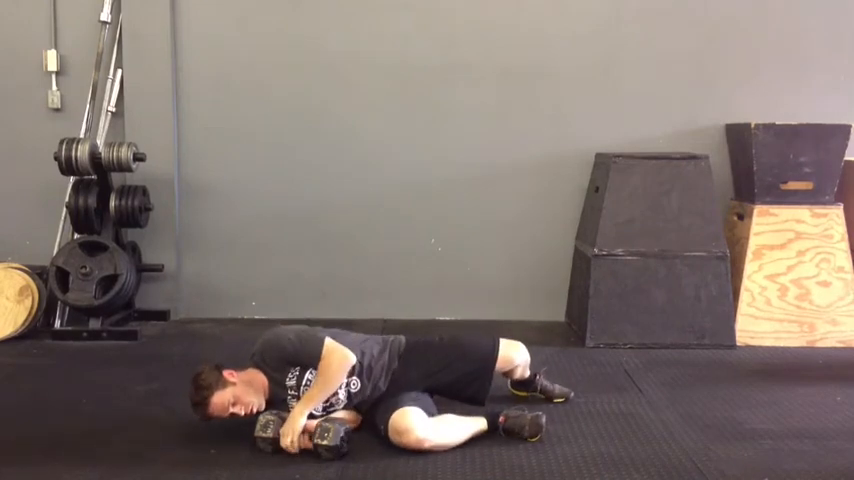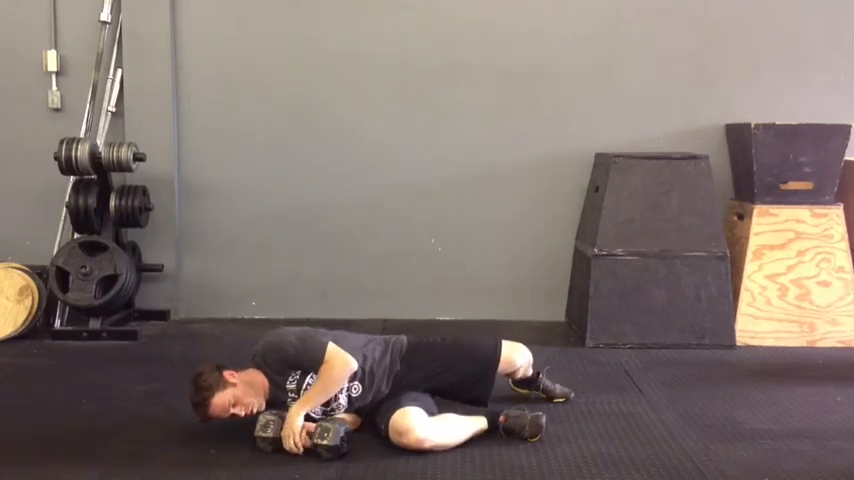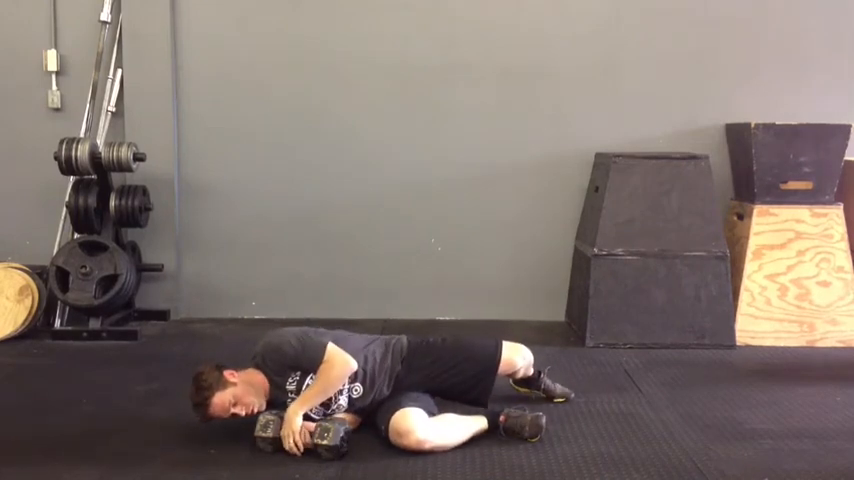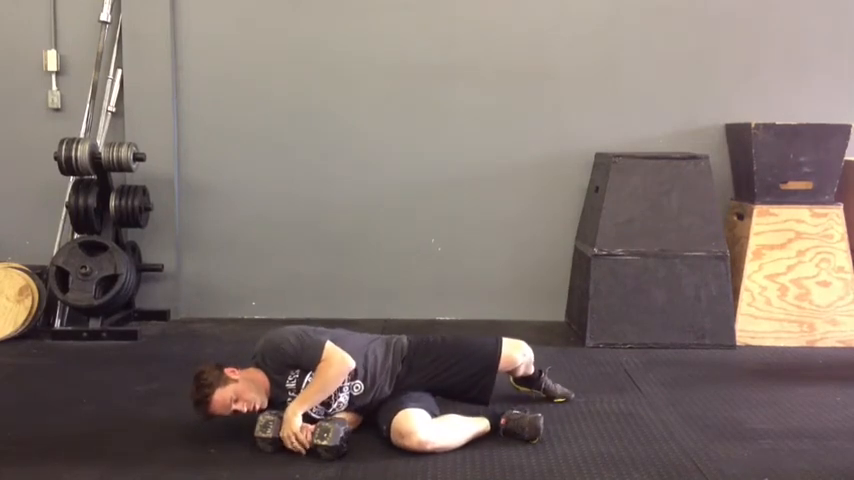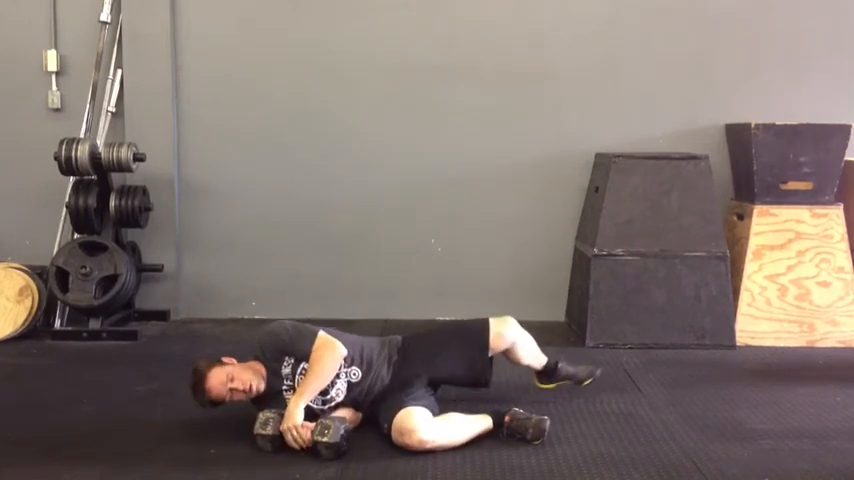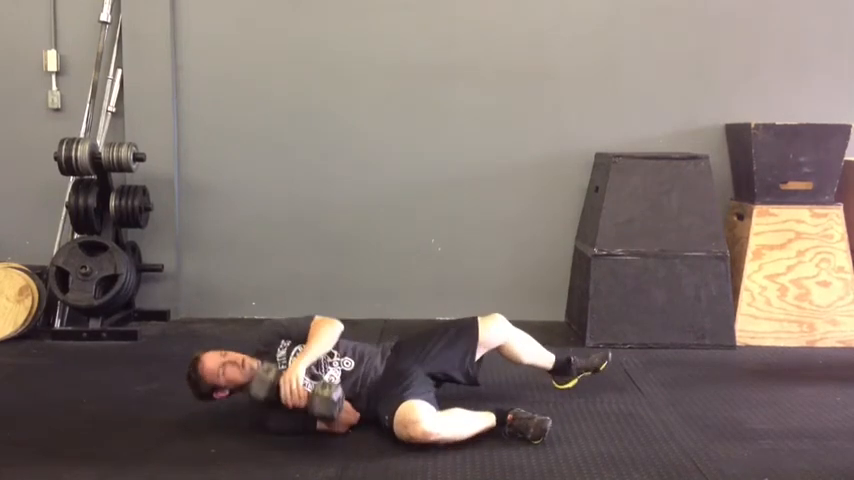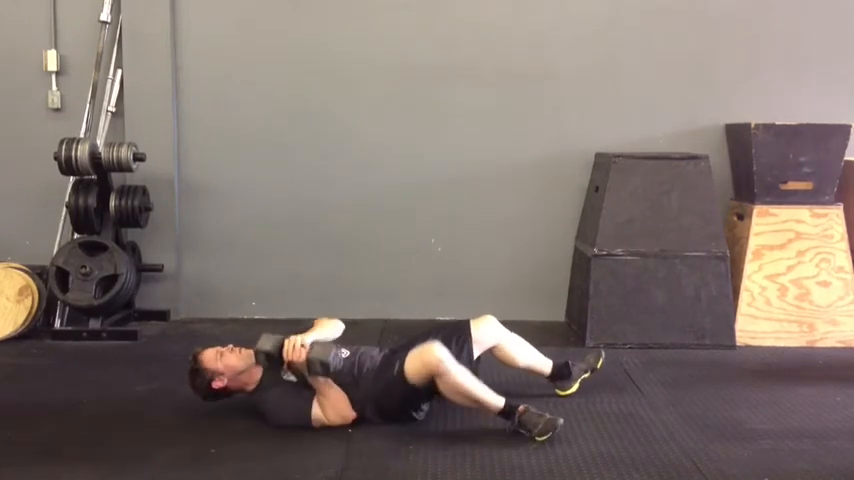
dt=0.3s
person 1, frame 1
left shoulder: (274, 347)
right shoulder: (275, 407)
left elbow: (342, 358)
right elbow: (353, 415)
left wrist: (300, 412)
right wrist: (314, 427)
left hip: (402, 358)
right hip: (383, 400)
left knee: (515, 355)
right knee: (411, 434)
left ankle: (527, 383)
right ankle: (496, 421)
person 1, frame 2
left shoulder: (276, 347)
right shoulder: (274, 405)
left elbow: (344, 363)
right elbow: (353, 415)
left wrist: (299, 410)
right wrist: (312, 429)
left hip: (404, 359)
right hip: (384, 399)
left knee: (518, 356)
right knee: (411, 432)
left ankle: (530, 382)
right ankle: (494, 420)
person 1, frame 3
left shoulder: (276, 349)
right shoulder: (275, 405)
left elbow: (343, 364)
right elbow: (349, 415)
left wrist: (297, 410)
right wrist: (311, 428)
left hip: (405, 359)
right hip: (386, 400)
left knee: (519, 357)
right knee: (411, 435)
left ankle: (531, 382)
right ankle: (494, 420)
person 1, frame 4
left shoulder: (276, 347)
right shoulder: (272, 407)
left elbow: (341, 363)
right elbow: (351, 415)
left wrist: (296, 409)
right wrist: (311, 431)
left hip: (406, 358)
right hip: (387, 398)
left knee: (517, 353)
right knee: (414, 435)
left ankle: (532, 381)
right ankle: (496, 422)
person 1, frame 5
left shoulder: (273, 340)
right shoulder: (271, 406)
left elbow: (333, 350)
right elbow: (350, 415)
left wrist: (298, 403)
right wrist: (306, 426)
left hip: (402, 356)
right hip: (387, 397)
left knee: (506, 329)
right knee: (414, 434)
left ankle: (549, 372)
right ankle: (500, 420)
person 1, frame 6
left shoulder: (273, 339)
right shoulder: (274, 412)
left elbow: (330, 325)
right elbow: (347, 418)
left wrist: (304, 359)
right wrist: (306, 393)
left hip: (396, 355)
right hip: (385, 395)
left knee: (495, 325)
right knee: (419, 425)
left ankle: (562, 369)
right ankle: (503, 420)
person 1, frame 7
left shoulder: (276, 351)
right shoulder: (273, 401)
left elbow: (335, 325)
right elbow: (342, 414)
left wrist: (306, 337)
right wrist: (308, 371)
left hip: (391, 360)
right hip: (389, 396)
left knee: (488, 327)
right knee: (433, 354)
left ankle: (560, 373)
right ankle: (512, 412)
